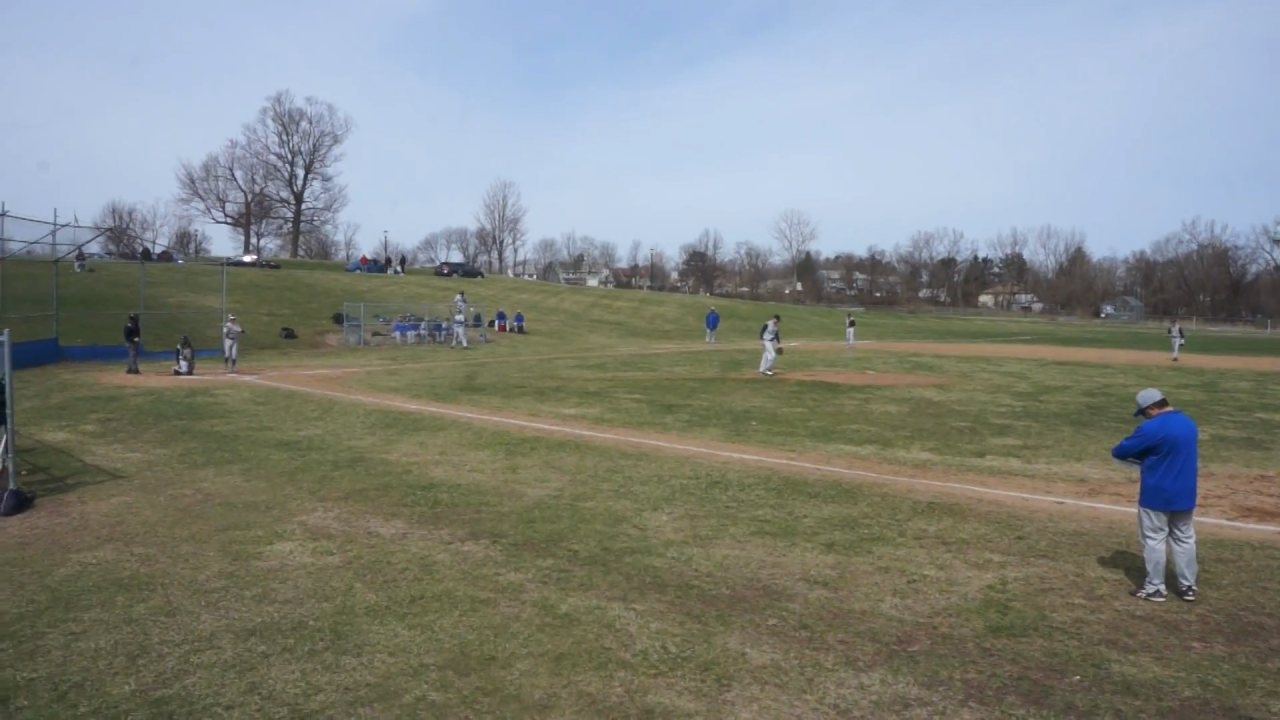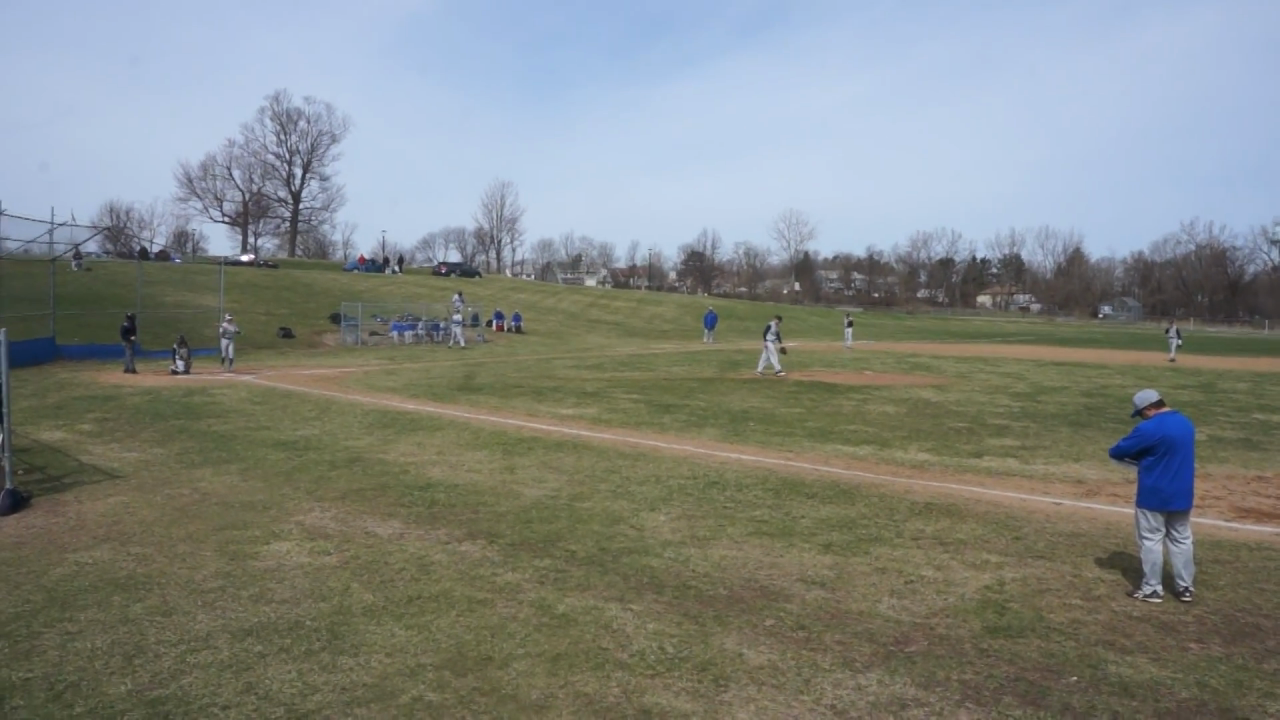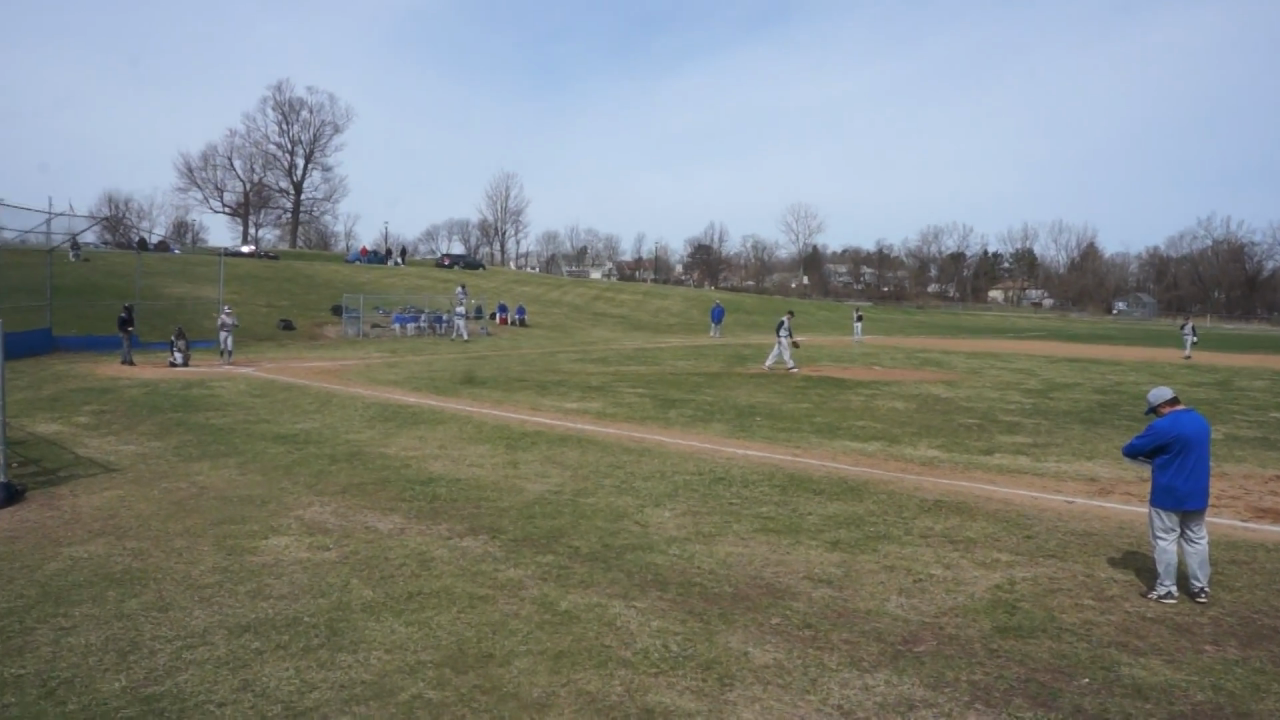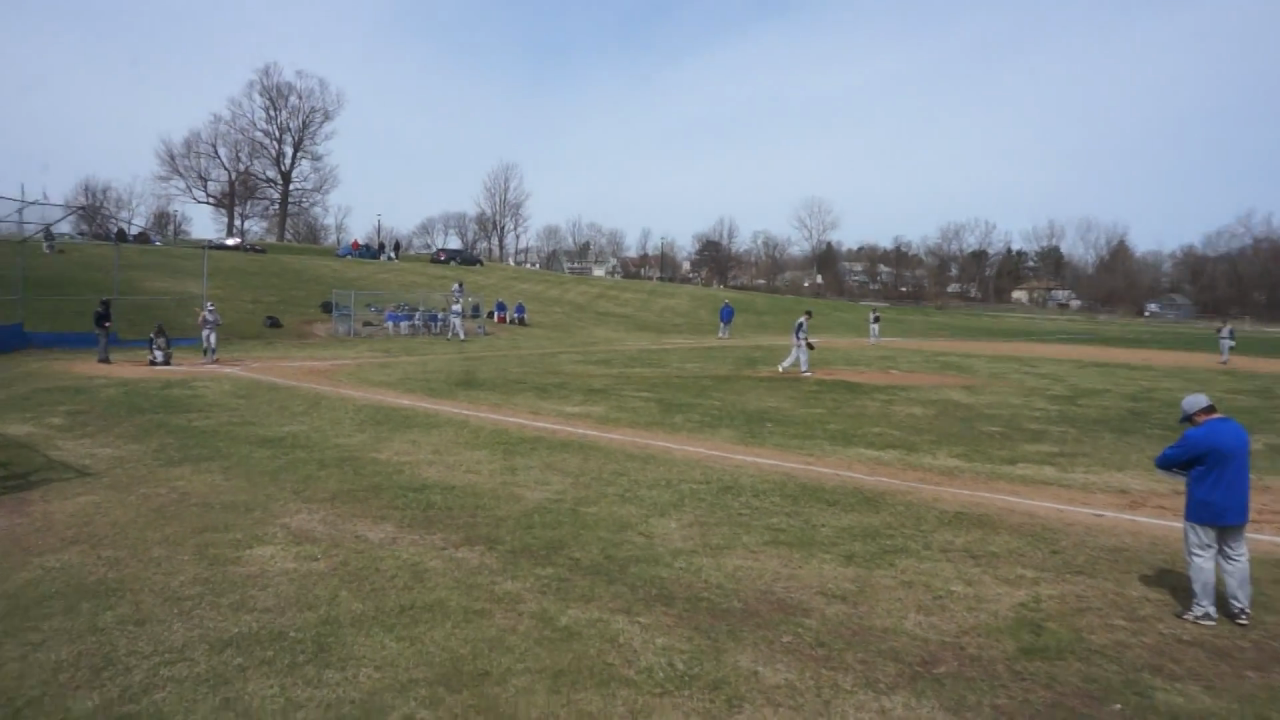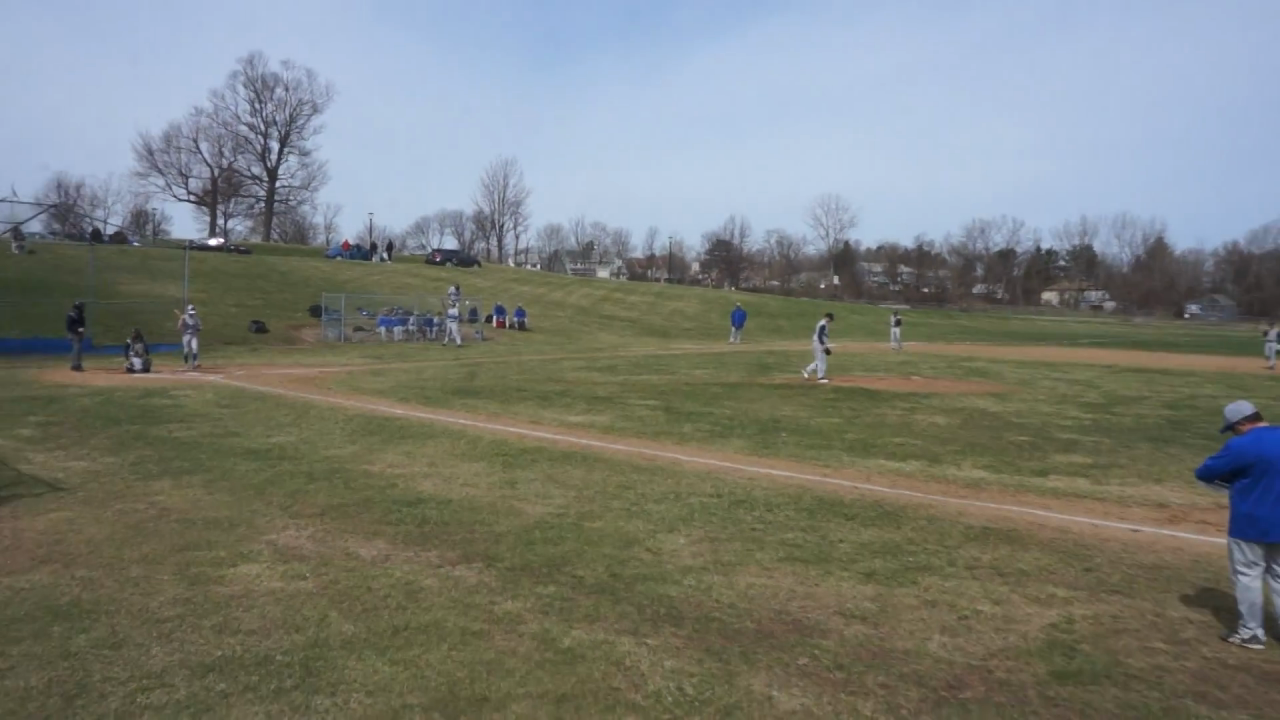
dt=0.1s
person 1, frame 1
left shoulder: (1151, 428)
right shoulder: (1189, 423)
left elbow: (1121, 450)
left wrist: (1116, 451)
left hip: (1156, 495)
right hip: (1185, 495)
left knee: (1154, 540)
right knee: (1184, 539)
left ankle: (1155, 587)
right ankle: (1188, 586)
person 1, frame 2
left shoulder: (1149, 429)
right shoulder: (1186, 424)
left elbow: (1118, 451)
left wrist: (1113, 452)
left hip: (1154, 496)
right hip: (1182, 495)
left knee: (1151, 541)
right knee: (1181, 540)
left ankle: (1152, 588)
right ankle: (1185, 587)
person 1, frame 3
left shoulder: (1162, 426)
right shoulder: (1202, 422)
left elbow: (1131, 450)
left wrist: (1138, 451)
left hip: (1169, 495)
right hip: (1197, 494)
left knee: (1165, 541)
right knee: (1197, 540)
left ankle: (1166, 590)
right ankle: (1201, 588)
person 1, frame 4
left shoulder: (1197, 436)
right shoulder: (1240, 431)
left elbow: (1164, 461)
left wrist: (1172, 463)
left hip: (1205, 509)
right hip: (1236, 509)
left knee: (1202, 558)
right knee: (1236, 557)
left ankle: (1204, 610)
right ankle: (1241, 609)
person 1, frame 5
left shoulder: (1241, 445)
left elbow: (1205, 472)
left wrist: (1211, 475)
left hip: (1250, 526)
left knee: (1248, 576)
left ankle: (1251, 633)
